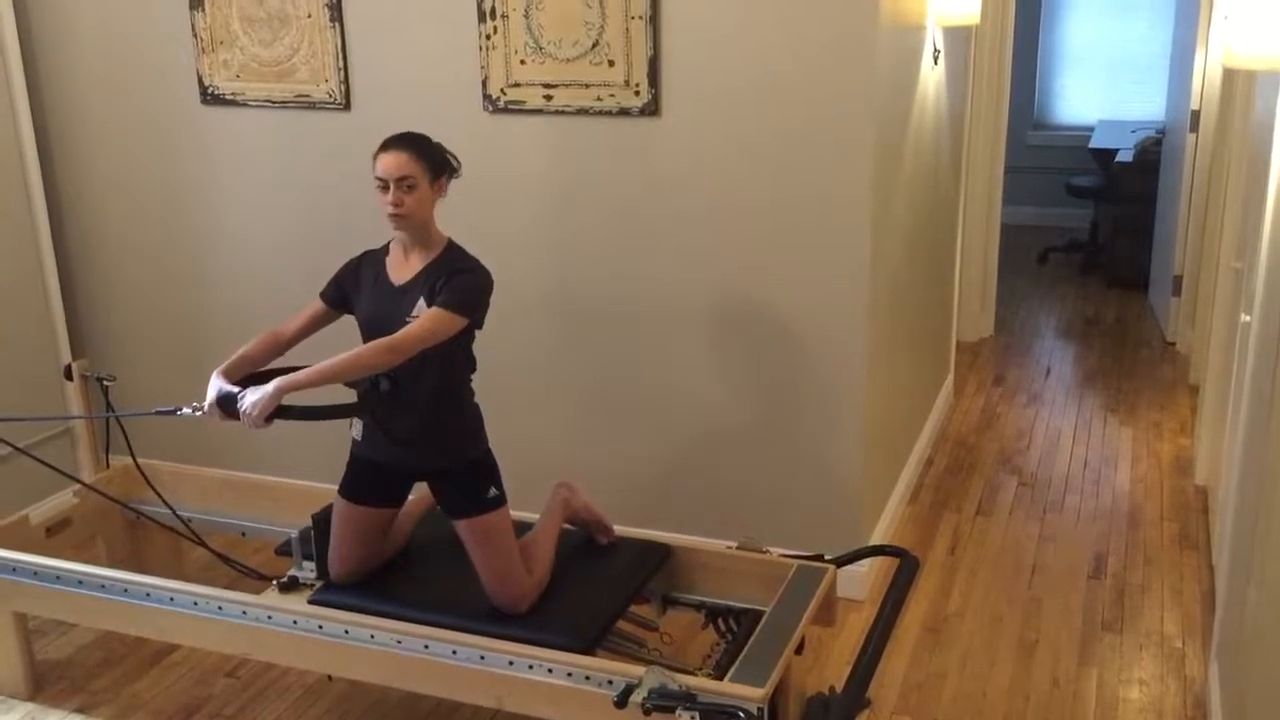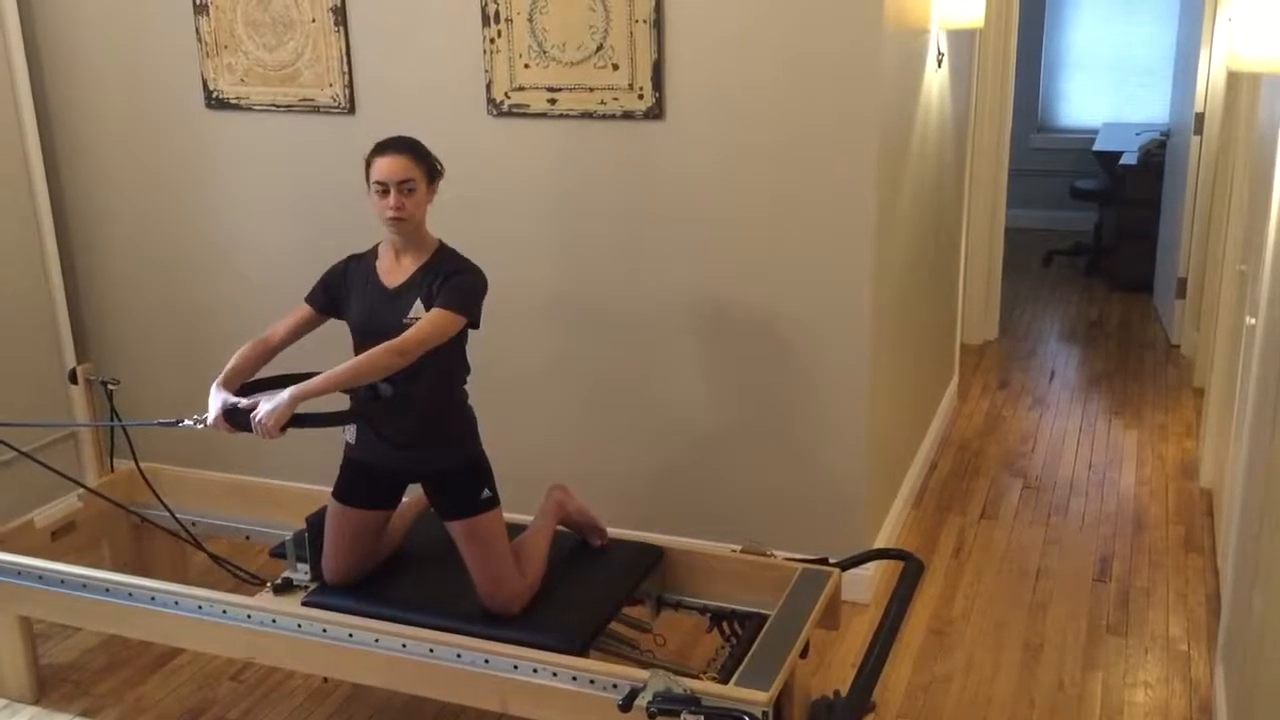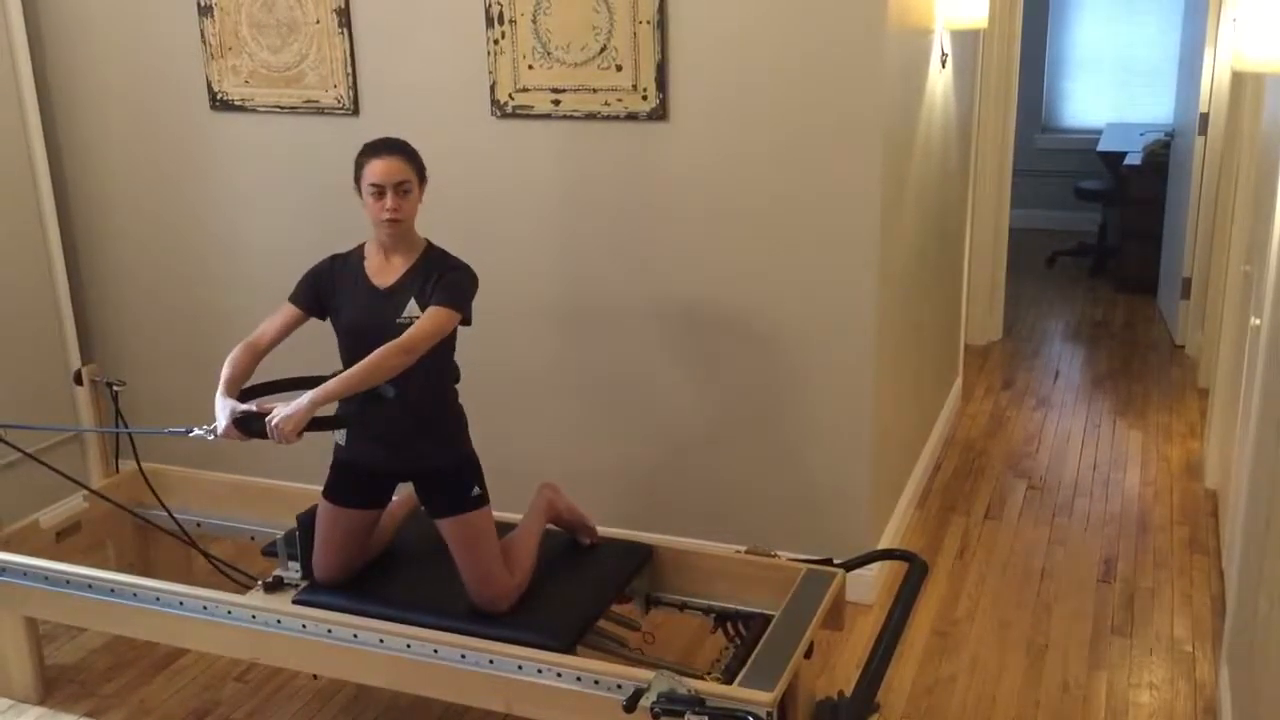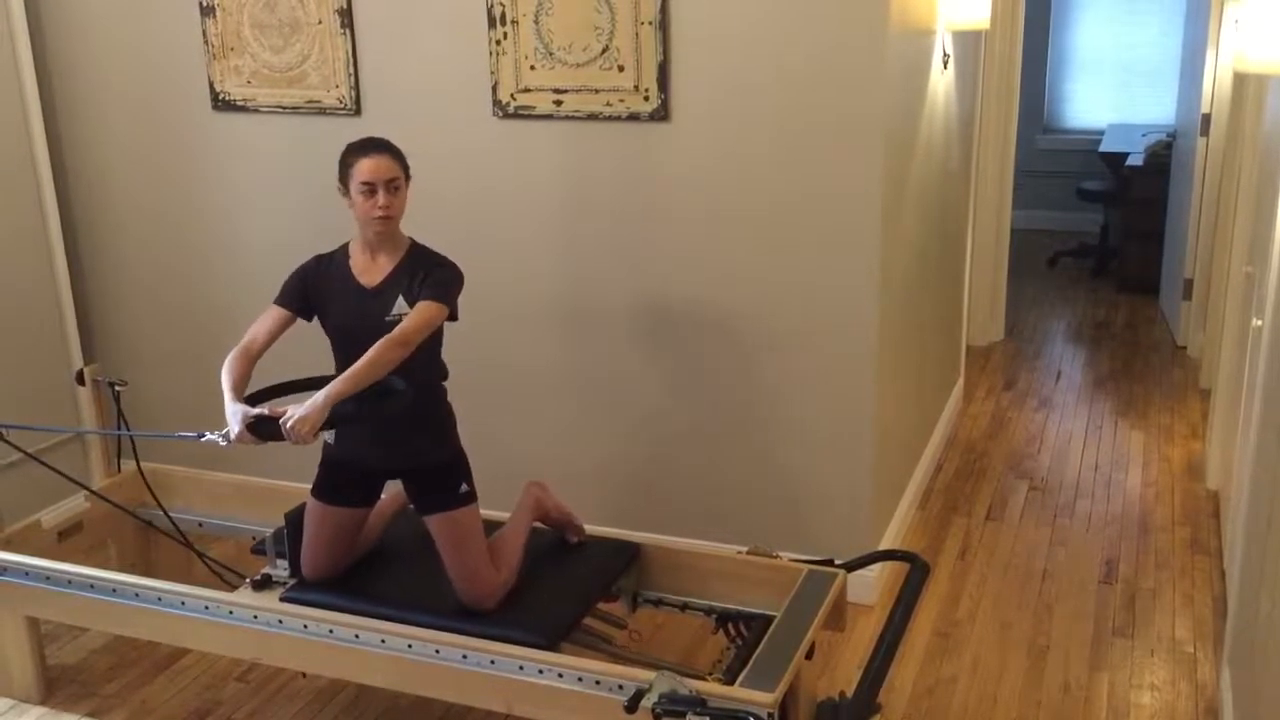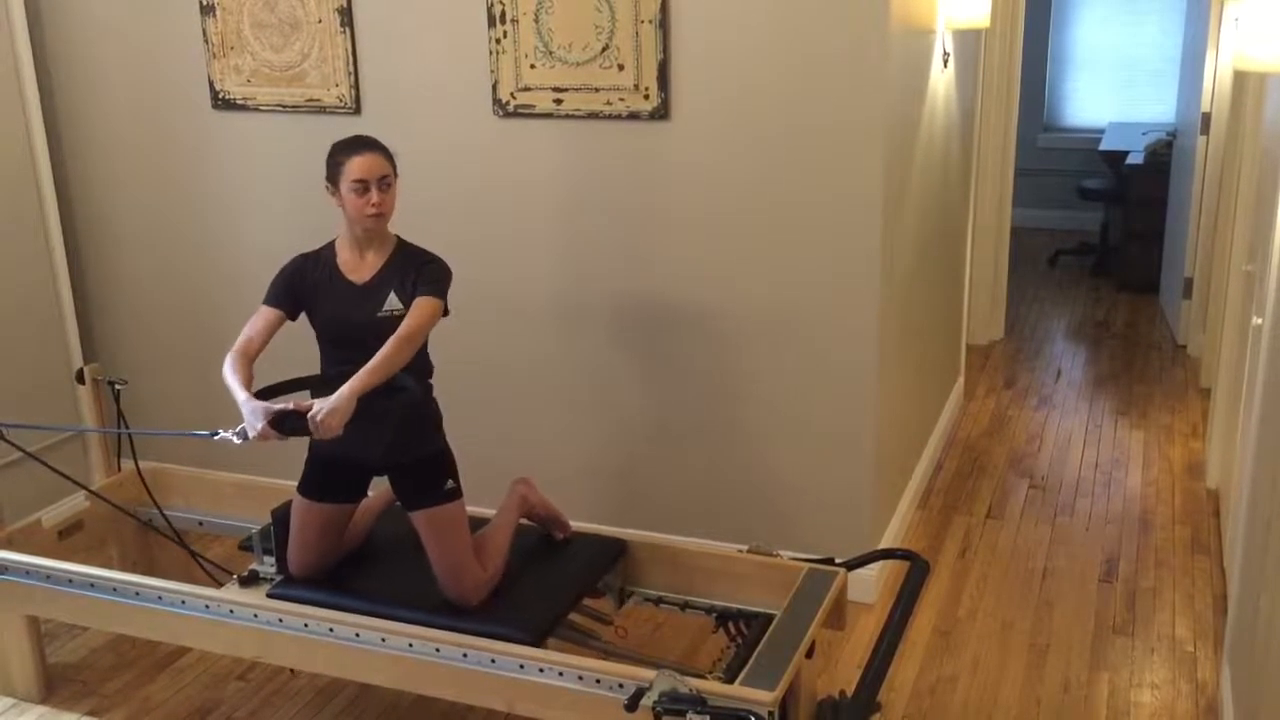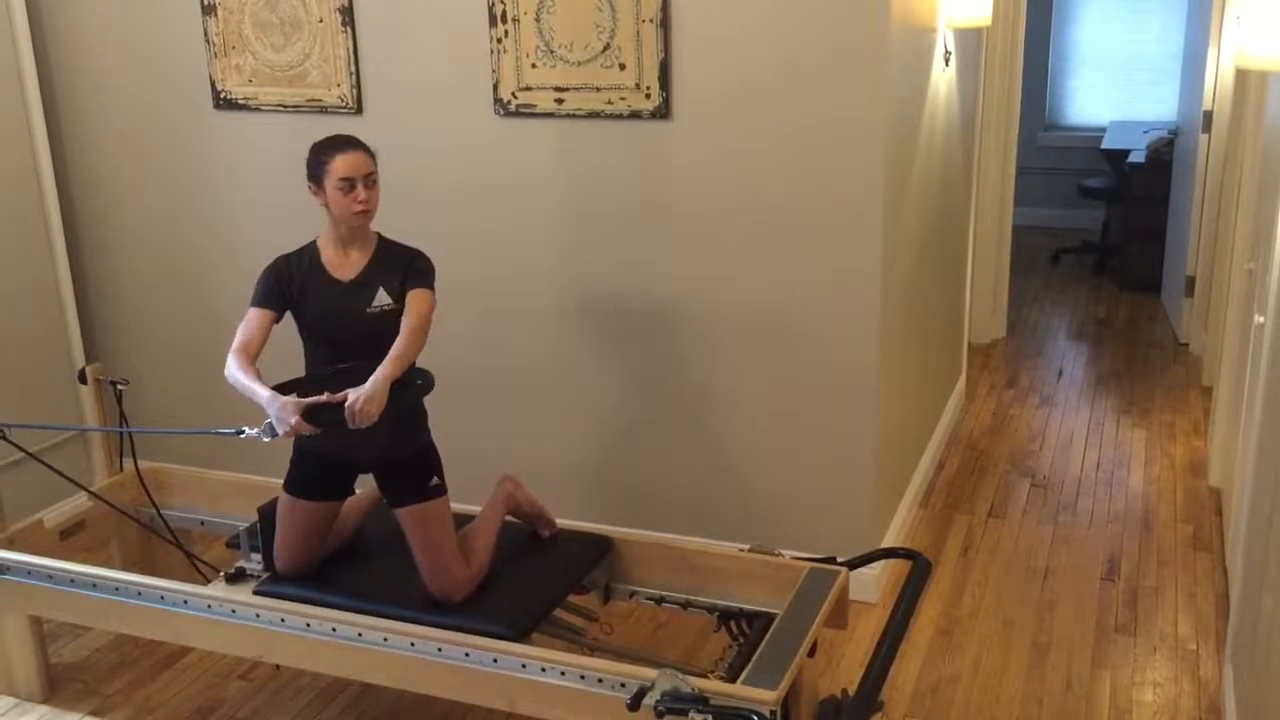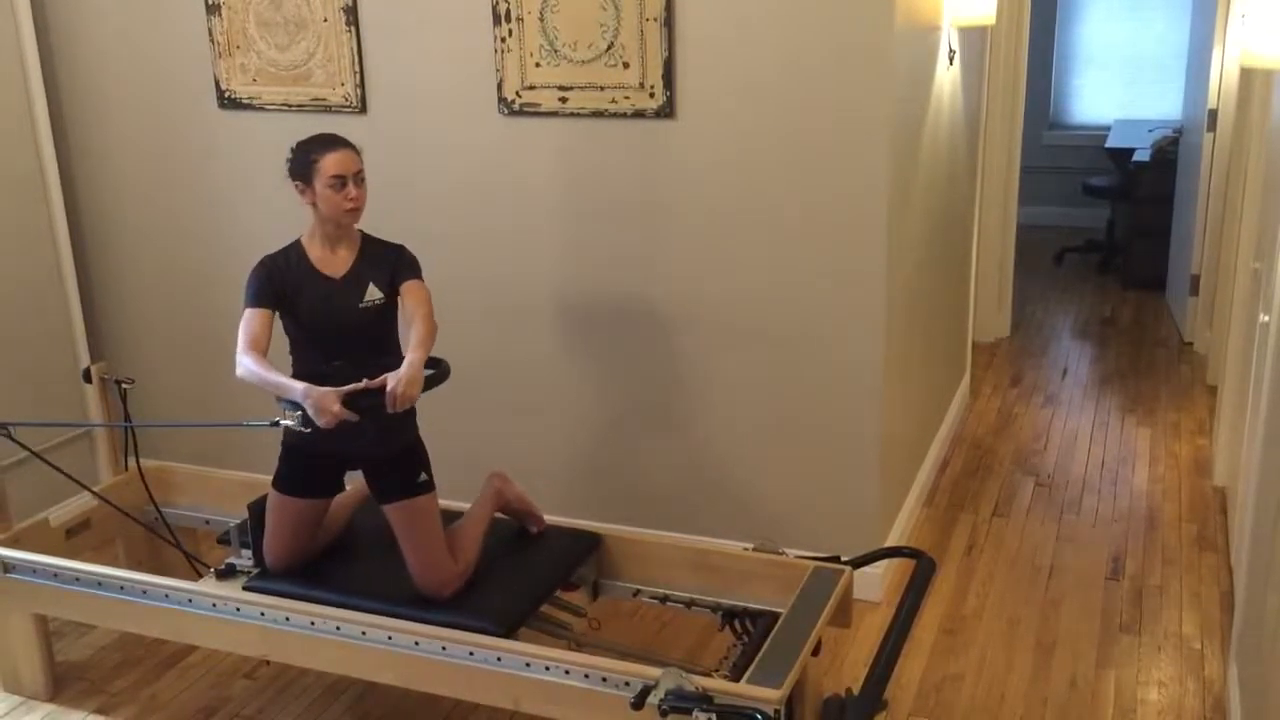
dt=0.4s
person 1, frame 1
left shoulder: (465, 276)
right shoulder: (363, 268)
left elbow: (395, 349)
right elbow: (284, 334)
left wrist: (281, 387)
right wrist: (224, 374)
left hip: (453, 448)
right hip: (378, 443)
left knee: (513, 598)
right knee: (344, 572)
left ankle: (560, 505)
right ankle: (425, 502)
person 1, frame 2
left shoulder: (459, 277)
right shoulder: (350, 273)
left elbow: (401, 352)
right elbow: (270, 341)
left wrist: (294, 396)
right wrist: (223, 387)
left hip: (446, 449)
right hip: (371, 446)
left knee: (506, 600)
right knee: (338, 575)
left ankle: (554, 508)
right ankle: (418, 504)
person 1, frame 3
left shoulder: (450, 275)
right shoulder: (332, 274)
left elbow: (406, 350)
right elbow: (255, 344)
left wrist: (308, 403)
right wrist: (225, 397)
left hip: (438, 447)
right hip: (362, 445)
left knee: (495, 597)
right knee: (328, 574)
left ankle: (544, 506)
right ankle: (409, 501)
person 1, frame 4
left shoulder: (436, 272)
right shoulder: (318, 274)
left elbow: (400, 343)
right elbow: (245, 350)
left wrist: (320, 402)
right wrist: (233, 404)
left hip: (426, 443)
right hip: (352, 442)
left knee: (482, 595)
right knee: (316, 572)
left ankle: (532, 504)
right ankle: (397, 501)
person 1, frame 5
left shoulder: (425, 268)
right shoulder: (304, 272)
left elbow: (408, 339)
right elbow: (239, 355)
left wrist: (348, 395)
right wrist: (249, 403)
left hip: (413, 437)
right hip: (337, 439)
left knee: (467, 591)
right knee: (303, 568)
left ankle: (518, 501)
right ankle: (385, 496)
person 1, frame 6
left shoulder: (408, 263)
right shoulder: (288, 272)
left elbow: (414, 330)
right elbow: (237, 360)
left wrist: (379, 384)
right wrist: (272, 400)
left hip: (400, 435)
right hip: (323, 437)
left knee: (452, 587)
right knee: (290, 565)
left ankle: (505, 498)
right ankle: (371, 497)
person 1, frame 7
left shoulder: (392, 258)
right shoulder: (275, 271)
left elbow: (422, 319)
right elbow: (247, 361)
left wrist: (412, 366)
right wrist: (306, 393)
left hip: (389, 431)
right hip: (313, 434)
left knee: (440, 583)
right knee: (279, 561)
left ankle: (493, 495)
right ankle: (359, 494)
